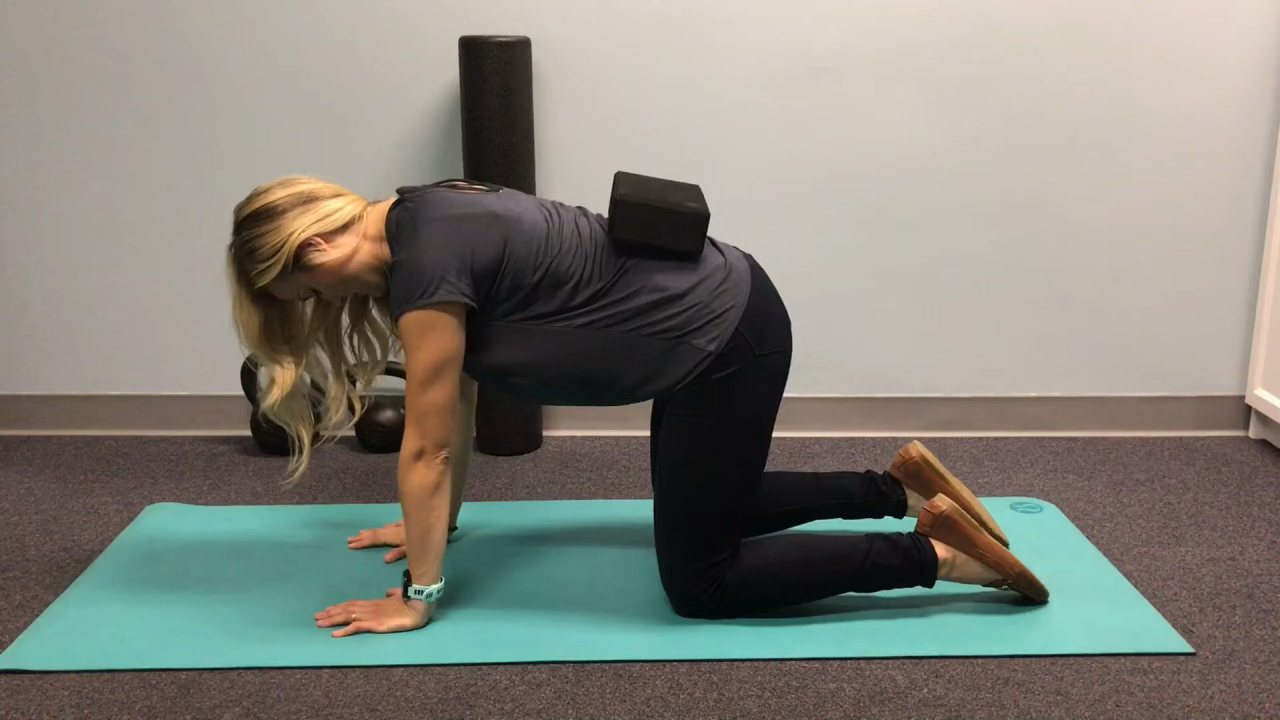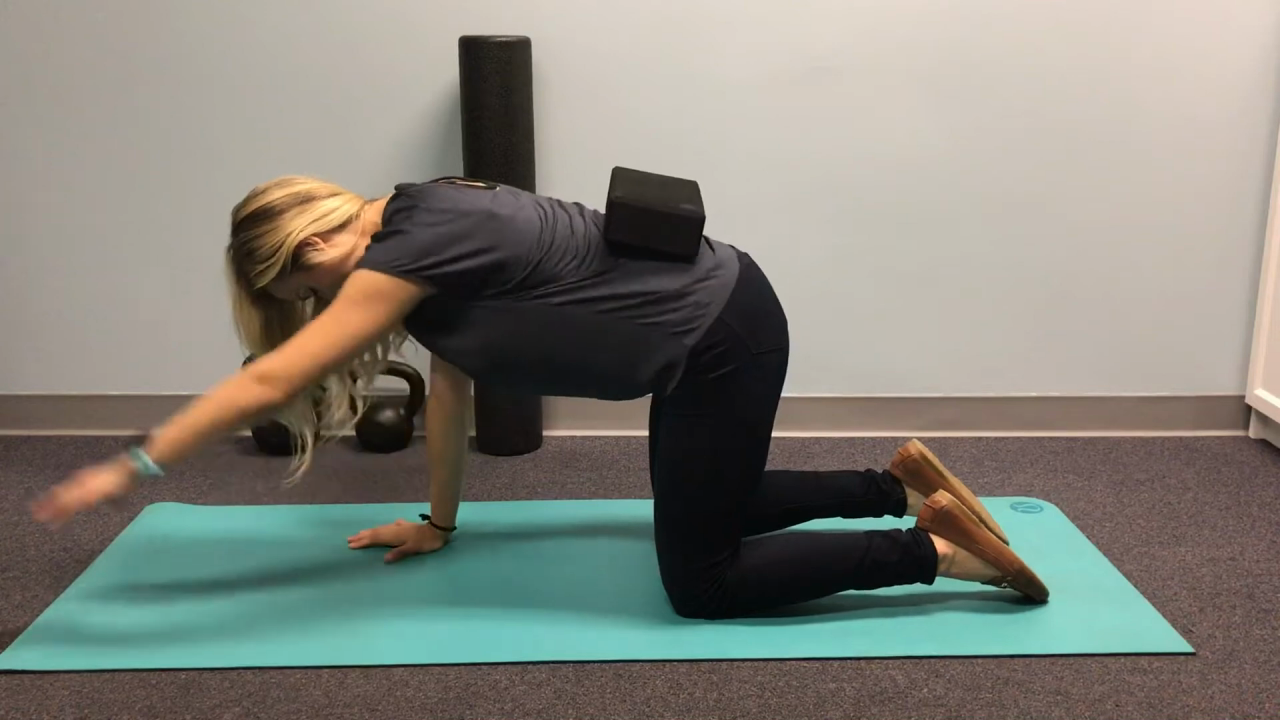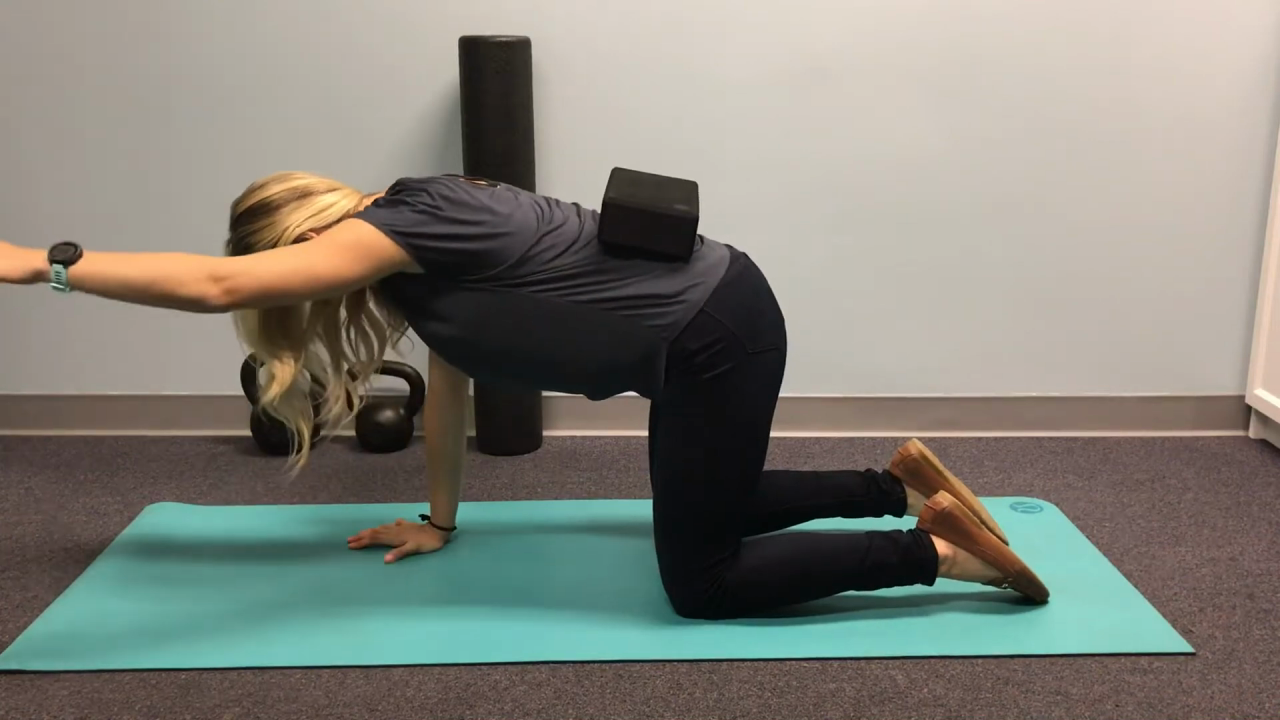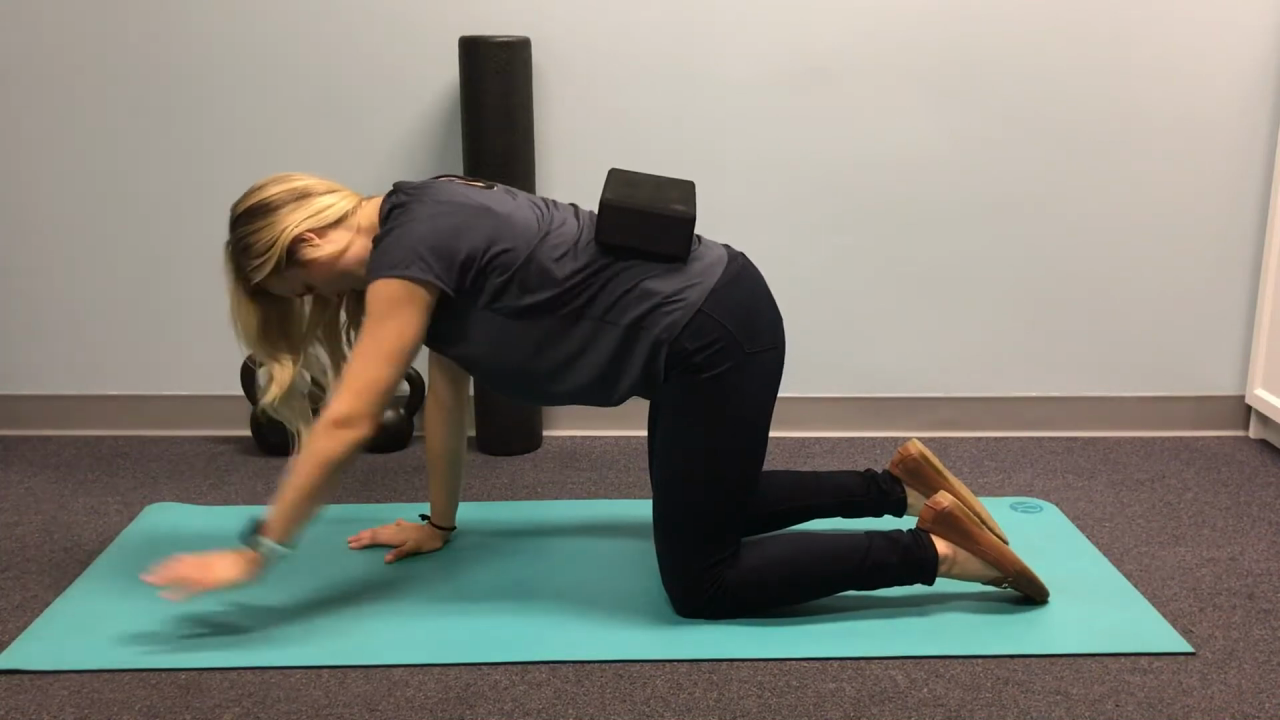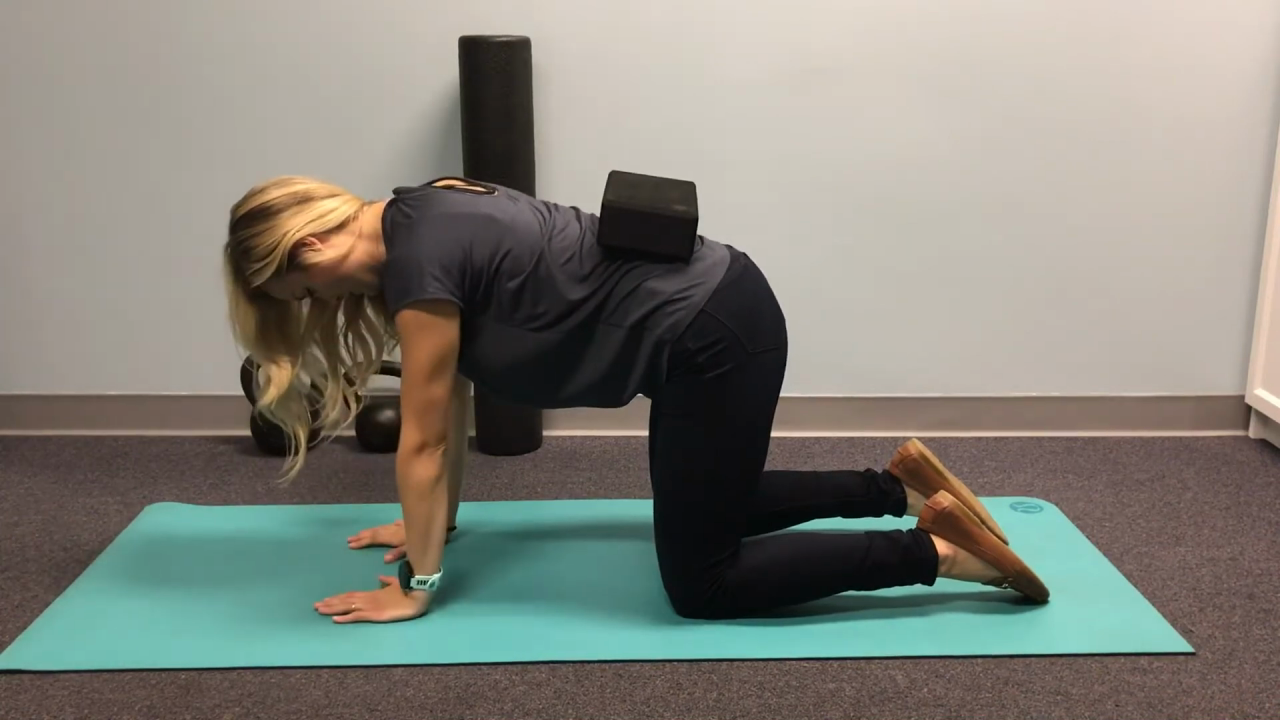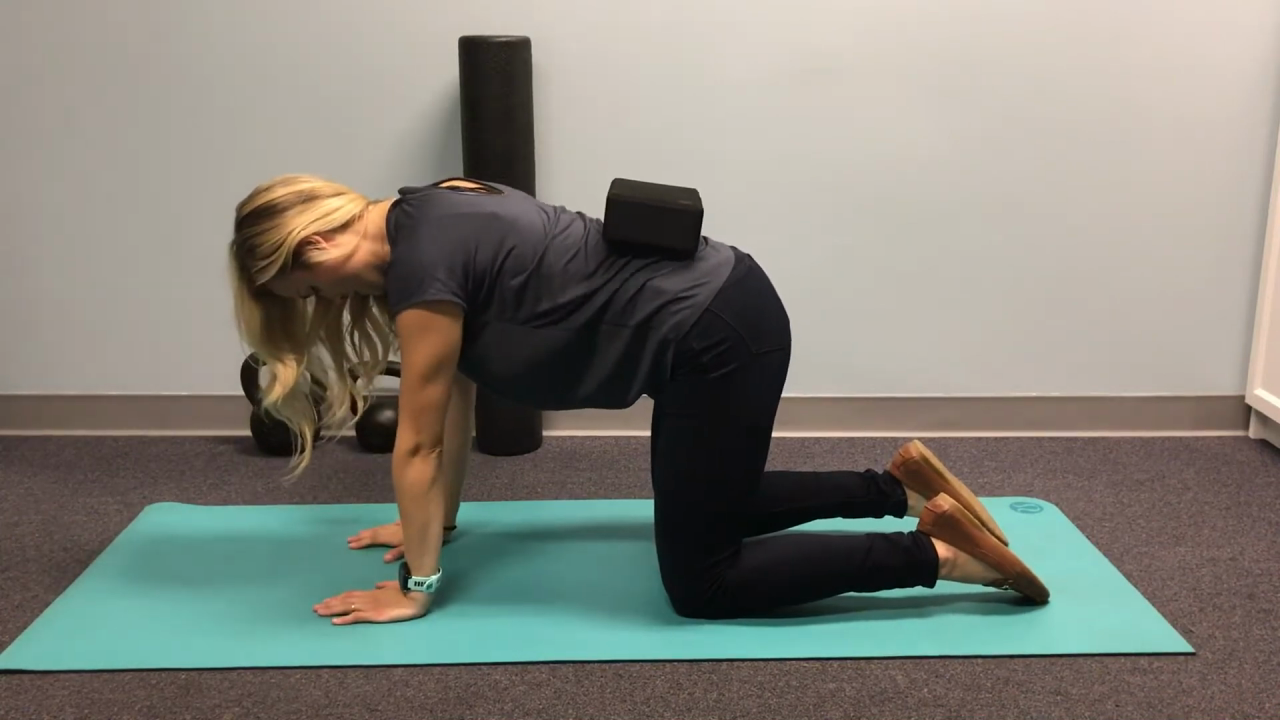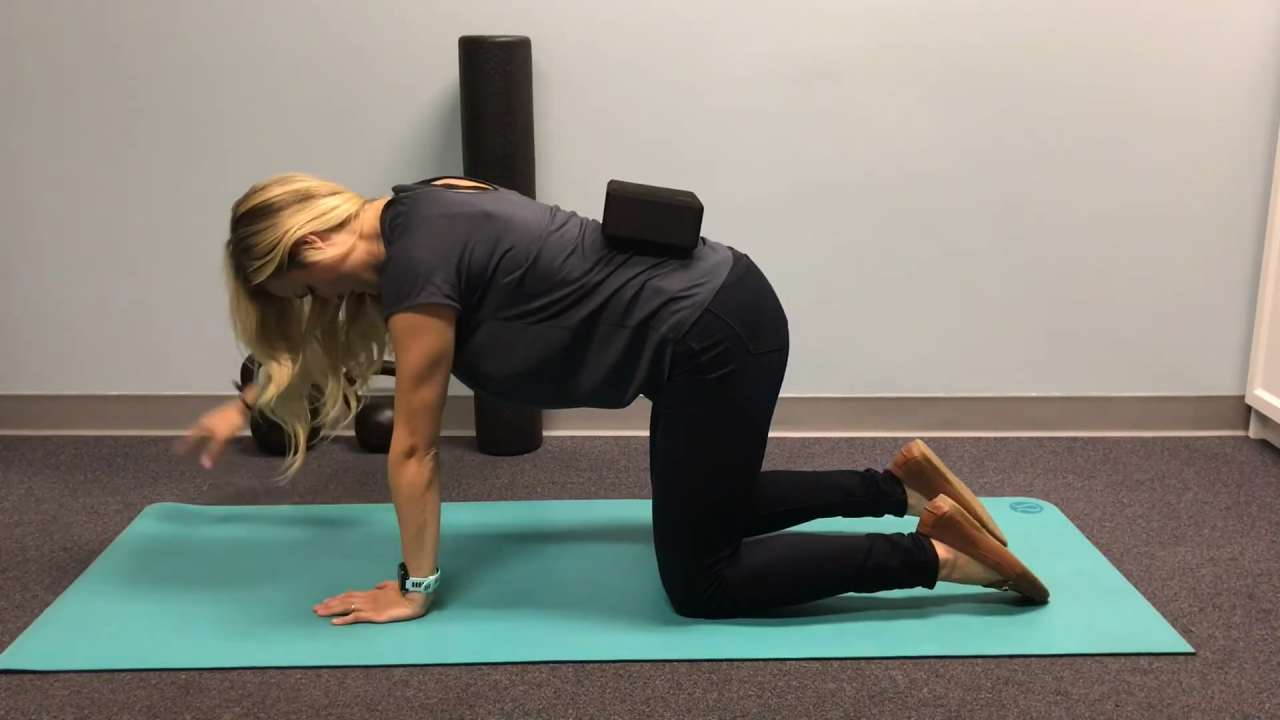
dt=0.7s
person 1, frame 1
left shoulder: (424, 265)
right shoulder: (422, 223)
left elbow: (426, 446)
right elbow: (453, 402)
left wrist: (417, 595)
right wrist: (434, 524)
left hip: (726, 341)
right hip: (725, 313)
left knee: (700, 580)
right knee: (713, 505)
left ankle: (937, 552)
right ankle: (901, 486)
person 1, frame 2
left shoulder: (413, 248)
right shoulder: (420, 224)
left elbow: (273, 383)
right elbow: (450, 387)
left wrist: (131, 466)
right wrist: (436, 523)
left hip: (721, 340)
right hip: (715, 319)
left knee: (702, 580)
right knee: (708, 507)
left ankle: (933, 549)
right ankle: (897, 485)
person 1, frame 3
left shoulder: (404, 229)
right shoulder: (421, 234)
left elbow: (218, 283)
right elbow: (448, 380)
right wrist: (438, 519)
left hip: (716, 337)
right hip: (711, 320)
left knee: (701, 578)
right knee: (711, 507)
left ankle: (937, 550)
right ankle: (901, 486)
person 1, frame 4
left shoulder: (408, 250)
right shoulder: (423, 220)
left elbow: (346, 422)
right elbow: (448, 385)
left wrist: (254, 551)
right wrist: (435, 523)
left hip: (713, 338)
right hip: (716, 313)
left knee: (699, 583)
right knee: (715, 508)
left ankle: (936, 550)
right ankle: (898, 485)
person 1, frame 5
left shoulder: (417, 263)
right shoulder: (421, 216)
left elbow: (422, 439)
right elbow: (449, 402)
left wrist: (417, 583)
right wrist: (435, 523)
left hip: (713, 335)
right hip: (715, 309)
left knee: (701, 579)
right knee: (713, 504)
left ankle: (937, 549)
right ankle: (898, 483)
person 1, frame 6
left shoulder: (420, 262)
right shoulder: (425, 217)
left elbow: (418, 441)
right elbow: (454, 402)
left wrist: (416, 584)
right wrist: (436, 520)
left hip: (716, 338)
right hip: (723, 309)
left knee: (701, 580)
right knee: (713, 505)
left ankle: (939, 552)
right ankle: (899, 486)
person 1, frame 7
left shoulder: (414, 262)
right shoulder: (415, 215)
left elbow: (414, 446)
right elbow: (344, 334)
left wrist: (413, 587)
right wrist: (244, 404)
left hip: (712, 341)
right hip: (724, 308)
left knee: (701, 580)
right knee: (715, 505)
left ankle: (939, 552)
right ankle: (900, 483)
